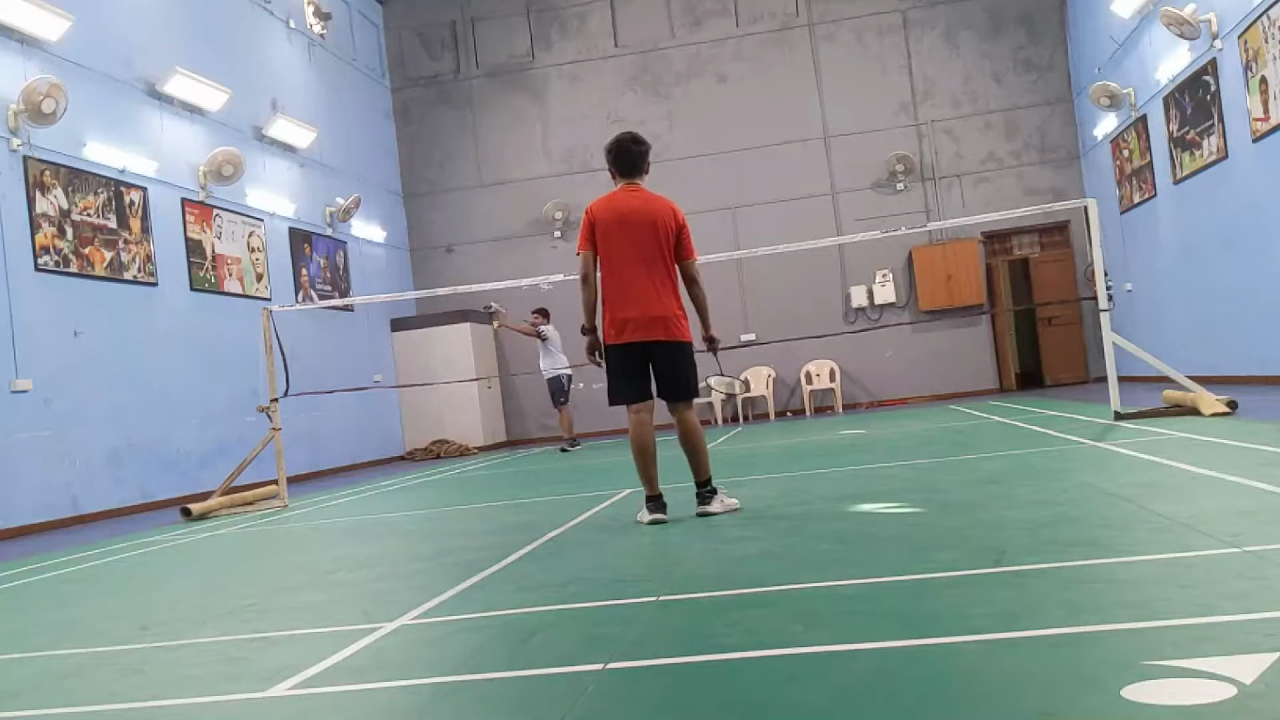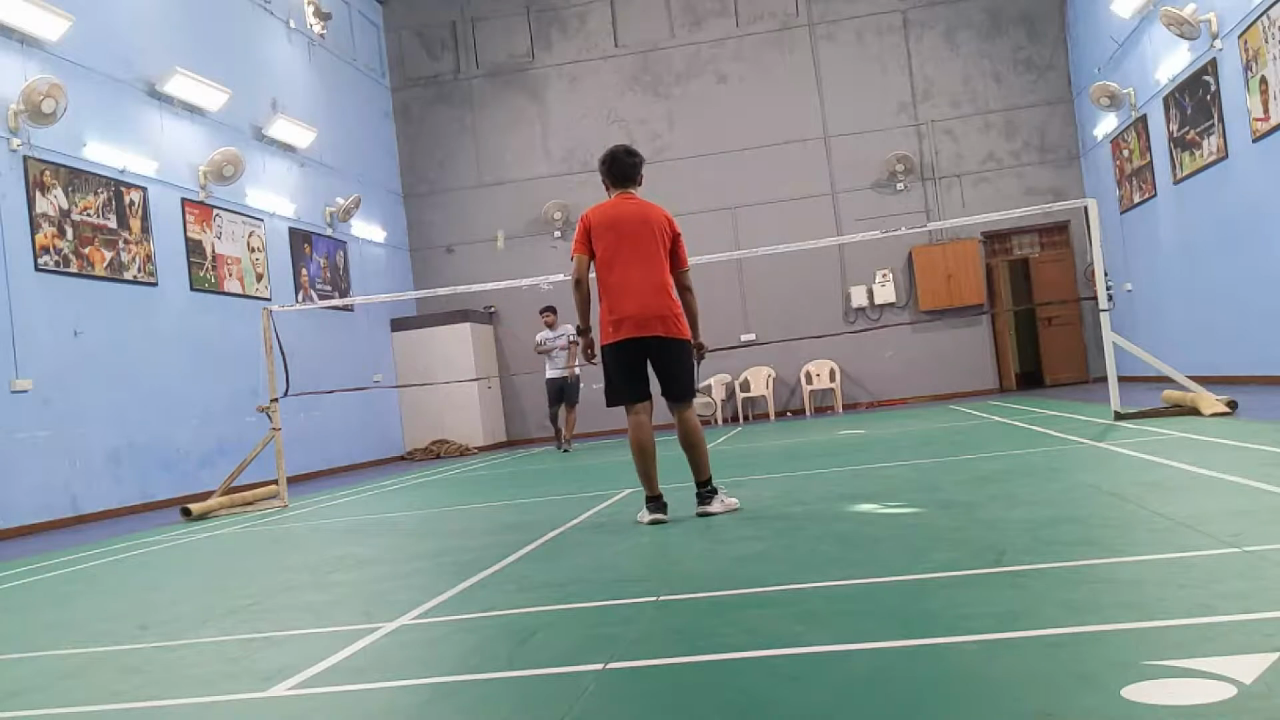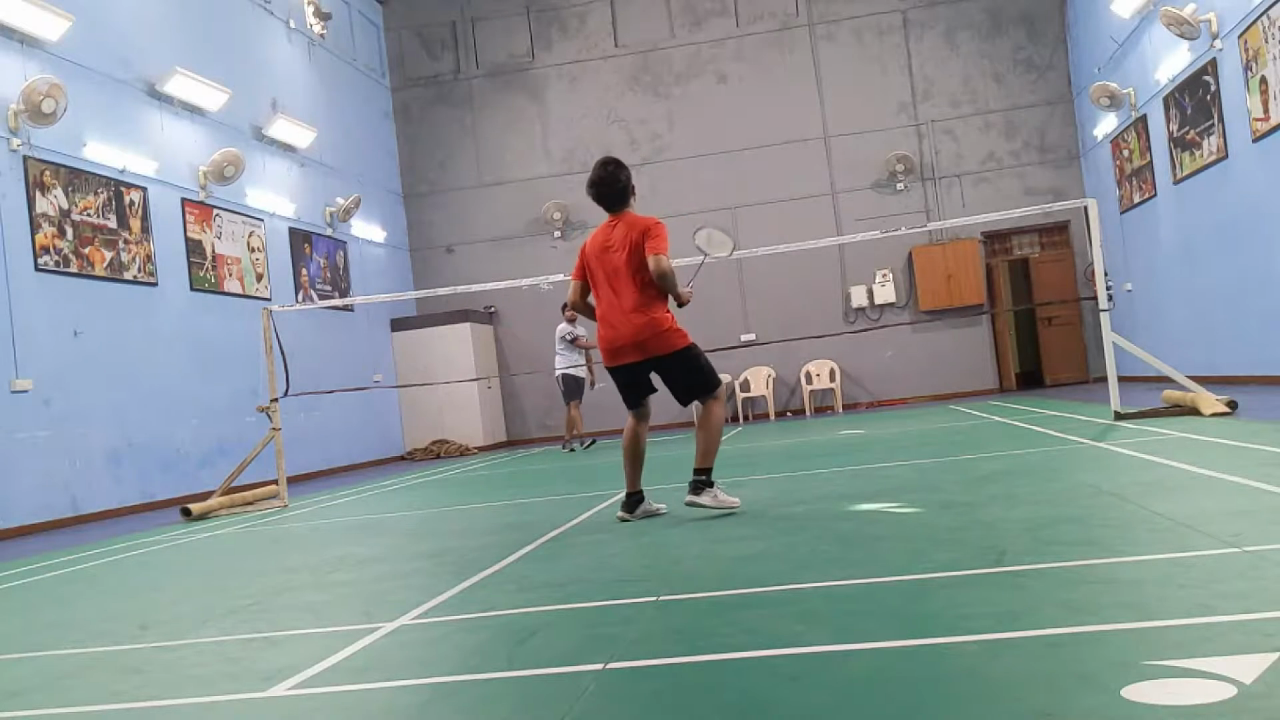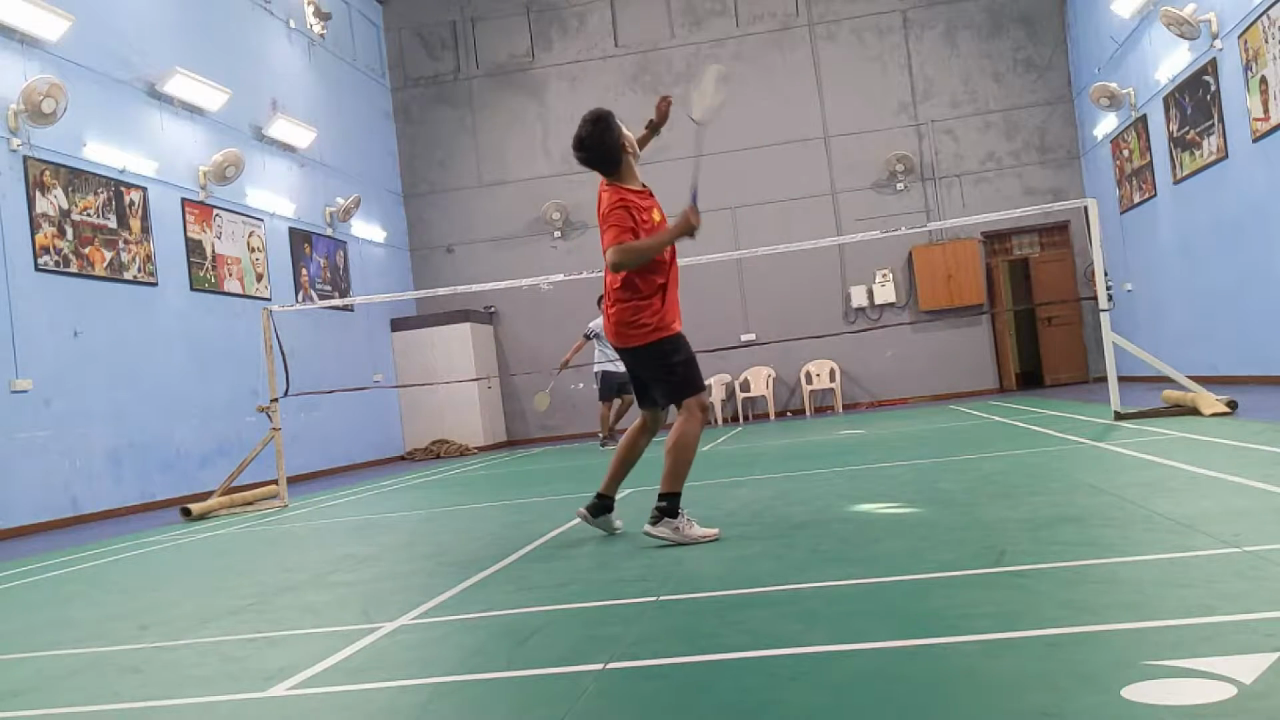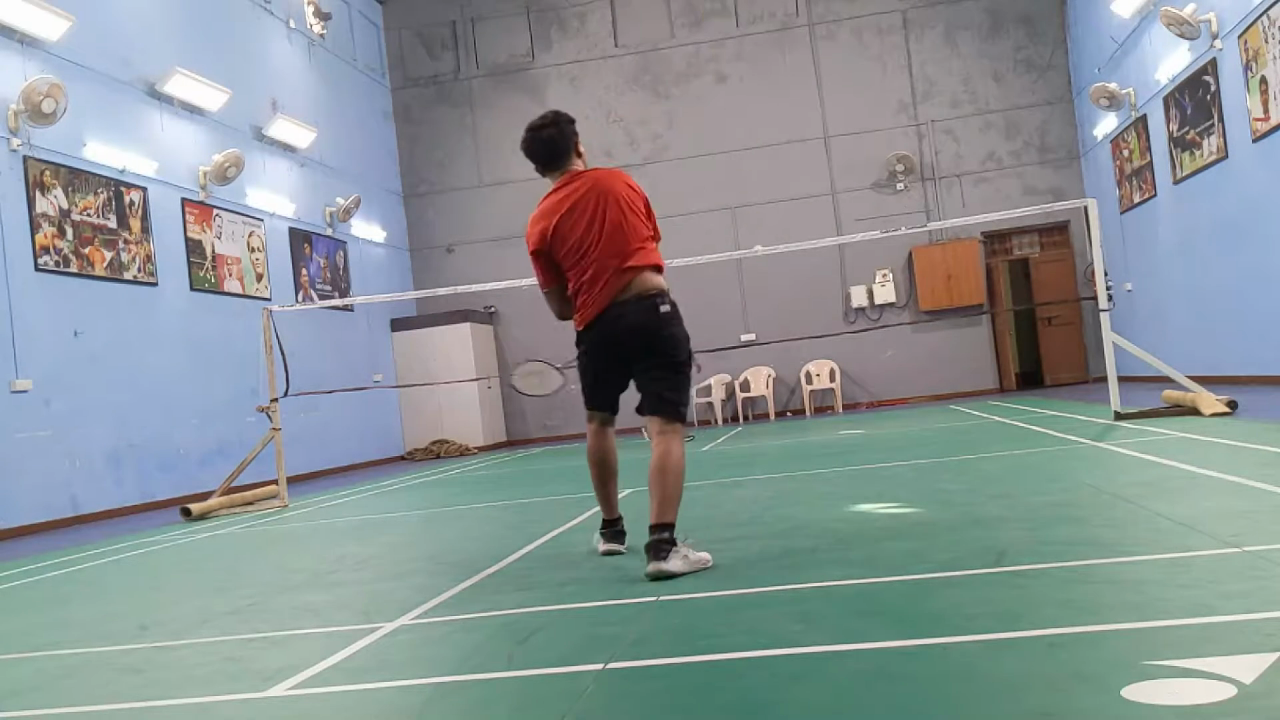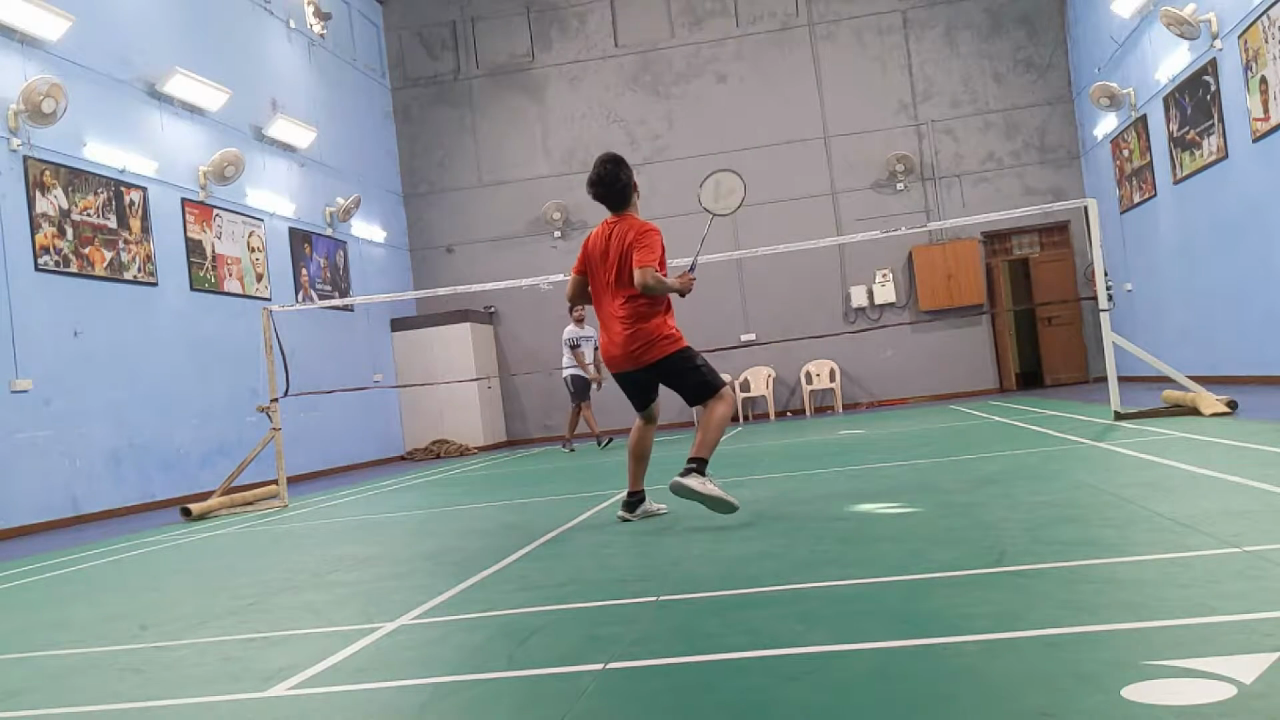
dt=0.5s
person 1, frame 1
left shoulder: (596, 212)
right shoulder: (669, 210)
left elbow: (587, 276)
right elbow: (691, 276)
left wrist: (590, 329)
right wrist: (706, 325)
left hip: (620, 330)
right hip: (669, 326)
left knee: (638, 412)
right knee: (682, 409)
left ankle: (654, 502)
right ankle: (706, 494)
person 1, frame 2
left shoulder: (591, 218)
right shoulder: (662, 217)
left elbow: (579, 277)
right elbow: (684, 283)
left wrist: (584, 330)
right wrist: (696, 333)
left hip: (618, 328)
right hip: (667, 322)
left knee: (638, 412)
right knee: (683, 407)
left ankle: (653, 502)
right ankle: (707, 494)
person 1, frame 3
left shoulder: (590, 244)
right shoulder: (649, 227)
left elbow: (575, 301)
right elbow: (658, 268)
right wrist: (678, 295)
left hip: (614, 347)
right hip: (658, 336)
left knee: (638, 414)
right knee: (714, 398)
left ankle: (633, 499)
right ankle: (704, 484)
person 1, frame 4
left shoulder: (613, 187)
right shoulder: (622, 204)
right elbow: (618, 259)
left wrist: (654, 127)
right wrist: (673, 232)
left hip: (631, 324)
right hip: (648, 326)
left knee: (651, 415)
right knee: (694, 404)
left ankle: (602, 502)
right ankle: (667, 515)
person 1, frame 5
left shoulder: (540, 222)
right shoulder: (619, 183)
left elbow: (558, 305)
right elbow: (652, 244)
left hip: (596, 324)
right hip: (651, 306)
left knee: (599, 423)
right knee: (667, 430)
left ankle: (612, 528)
right ankle: (663, 544)
person 1, frame 6
left shoulder: (593, 239)
right shoulder: (643, 231)
left elbow: (574, 294)
right elbow: (645, 281)
right wrist: (677, 285)
left hip: (616, 353)
right hip: (655, 343)
left knee: (648, 415)
right knee: (720, 397)
left ankle: (634, 500)
right ankle: (694, 471)
